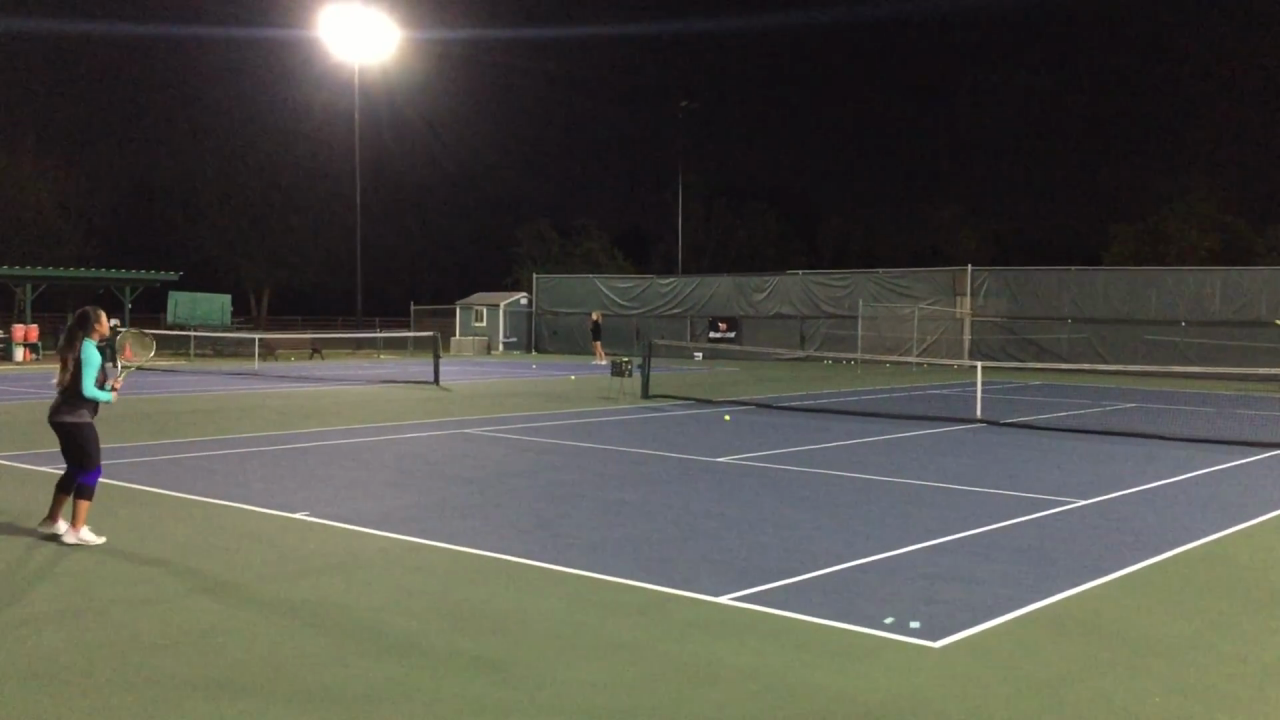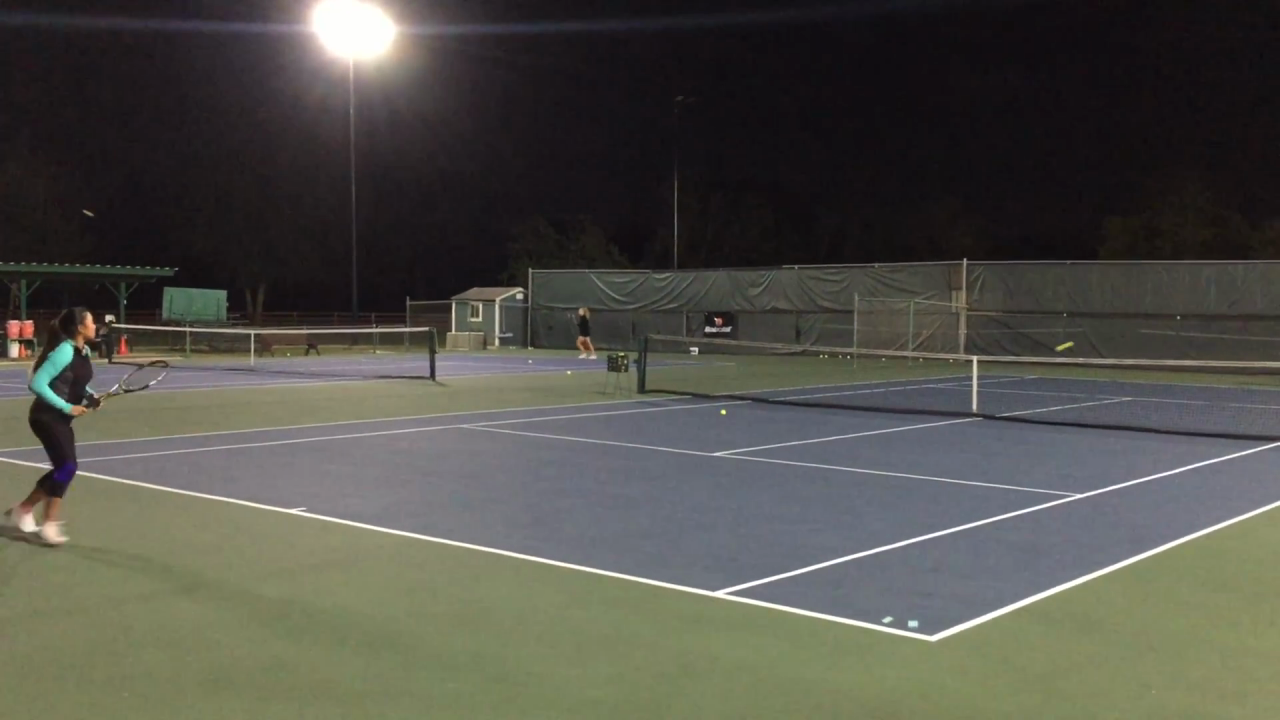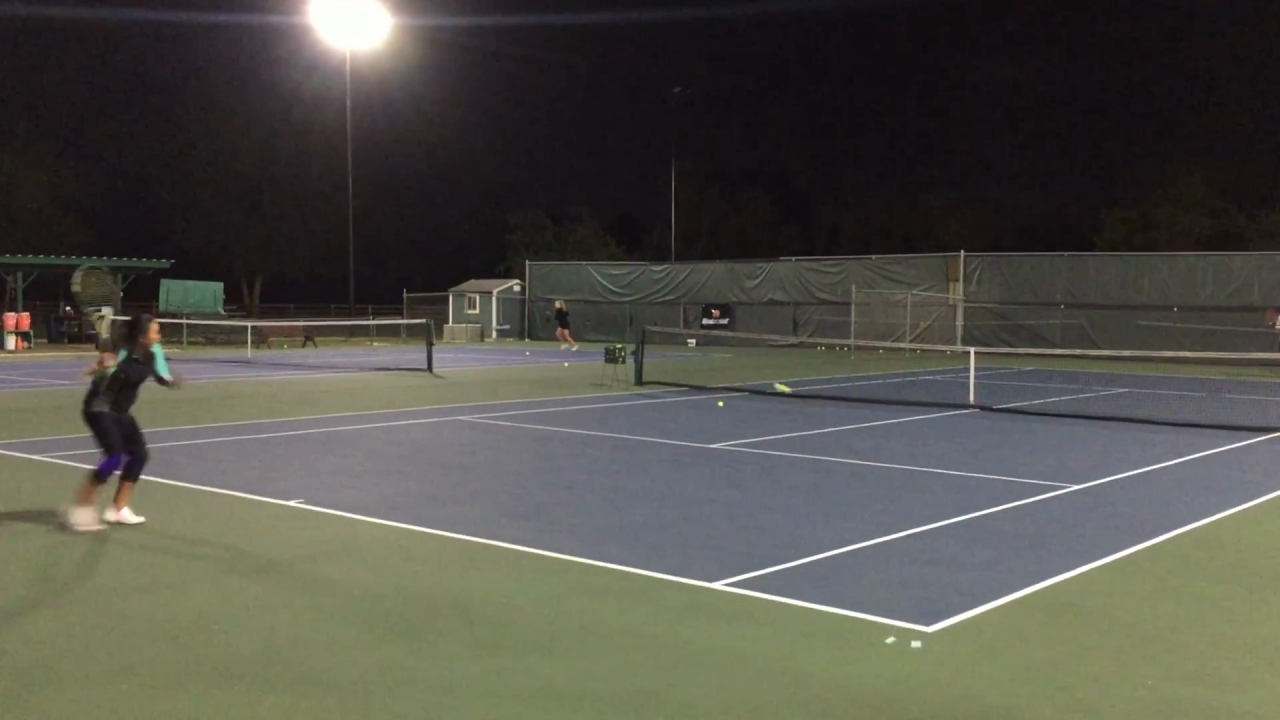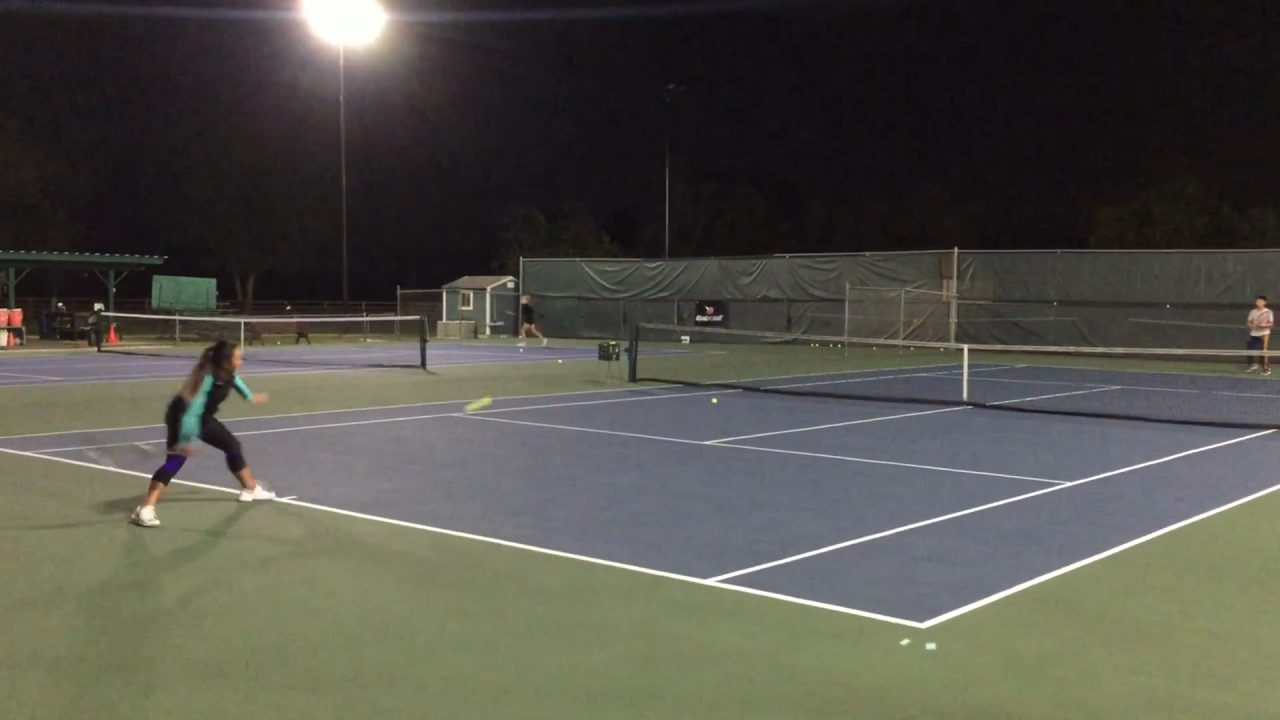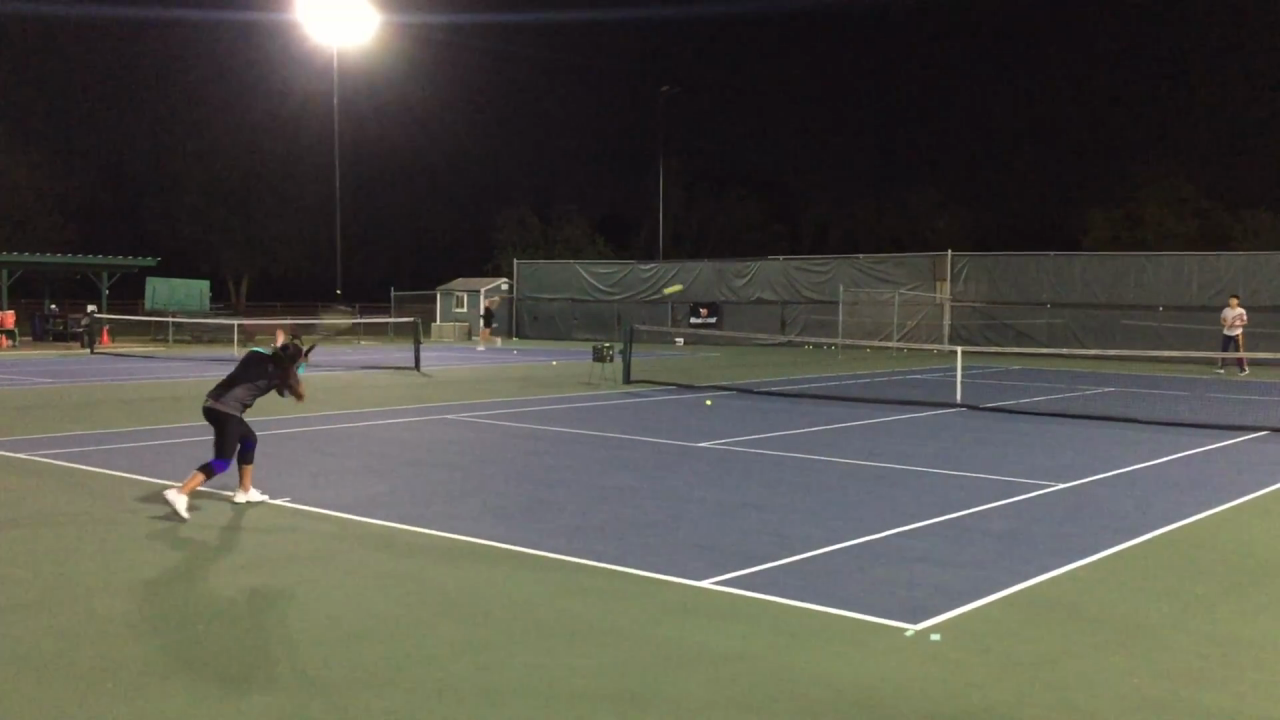
dt=0.4s
person 1, frame 1
left shoulder: (79, 348)
right shoulder: (91, 352)
right elbow: (86, 391)
left wrist: (108, 387)
right wrist: (109, 397)
left hip: (63, 417)
right hip: (76, 419)
left knee: (75, 470)
right knee: (91, 470)
left ankle: (52, 521)
right ankle: (77, 530)
person 1, frame 2
left shoulder: (83, 351)
right shoulder: (64, 352)
right elbow: (36, 383)
left wrist: (91, 398)
right wrist: (66, 407)
left hip: (59, 419)
right hip: (47, 417)
left knee: (63, 468)
right knee: (67, 466)
left ankle: (23, 511)
right ankle: (48, 524)
person 1, frame 3
left shoulder: (153, 352)
right shoulder: (119, 353)
left elbow: (163, 377)
right elbow: (98, 385)
left wrist: (169, 379)
right wrist: (103, 368)
left hip: (119, 411)
right hip: (99, 409)
left knee: (139, 454)
right knee: (115, 457)
left ankle: (117, 509)
right ankle: (82, 508)
person 1, frame 4
left shoulder: (229, 373)
right shoulder: (206, 380)
left elbow: (236, 382)
right elbow: (192, 411)
left wrist: (250, 396)
right wrist: (187, 440)
left hip: (203, 419)
right hip: (181, 418)
left knee: (232, 446)
right knee: (176, 460)
left ankle: (250, 489)
right ankle: (145, 509)
person 1, frame 5
left shoulder: (256, 354)
right shoulder: (280, 374)
right elbow: (290, 387)
left wrist: (277, 347)
left hip: (213, 404)
right hip: (227, 411)
left knee: (249, 440)
right knee: (223, 461)
left ankle: (245, 490)
right ankle: (179, 494)
